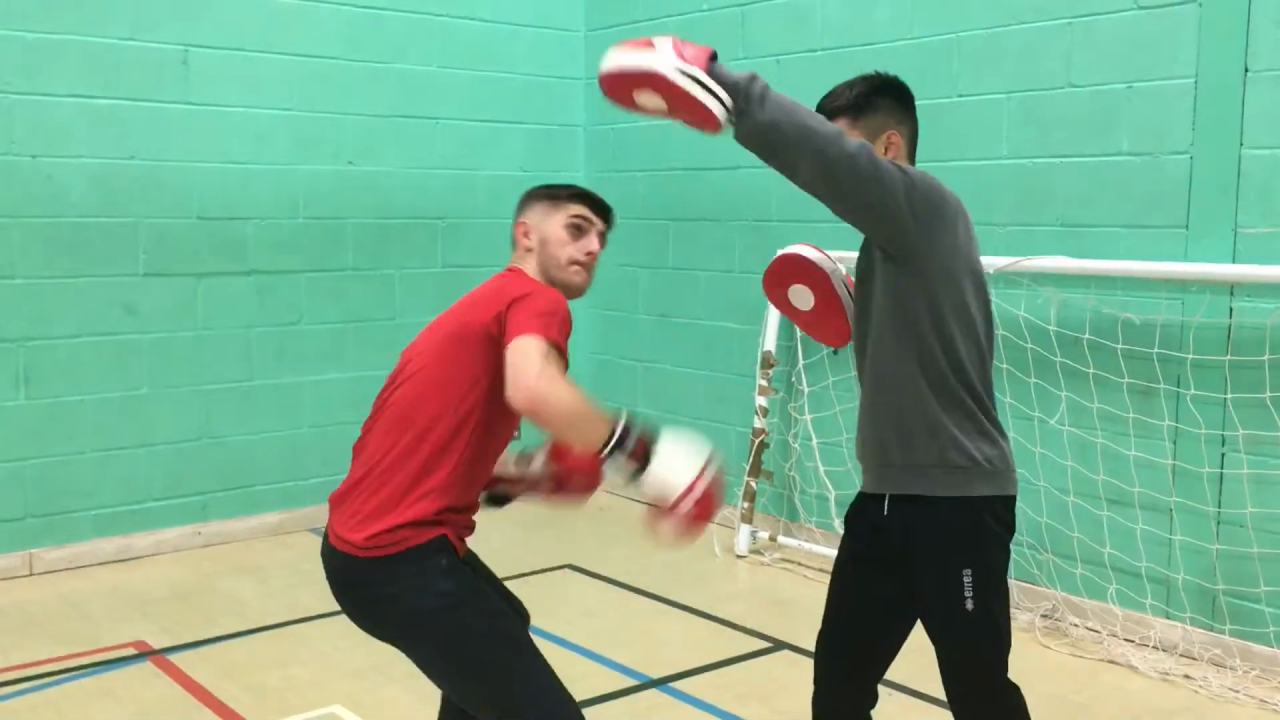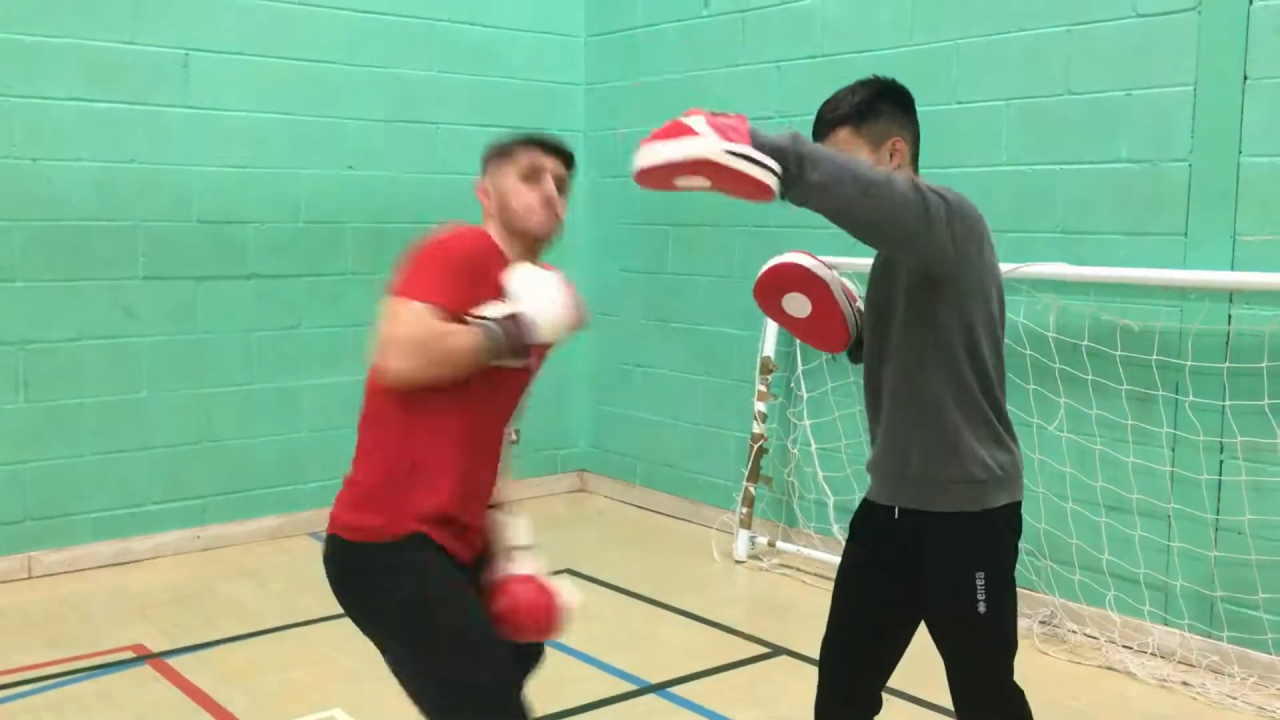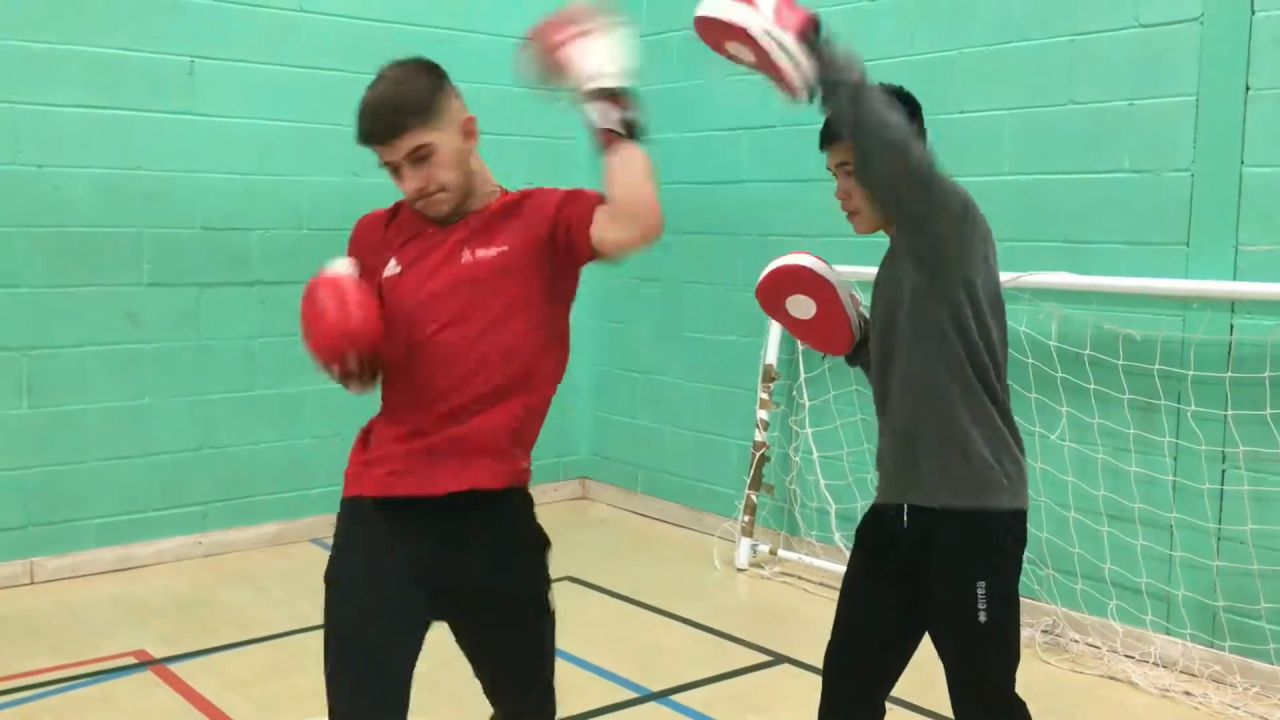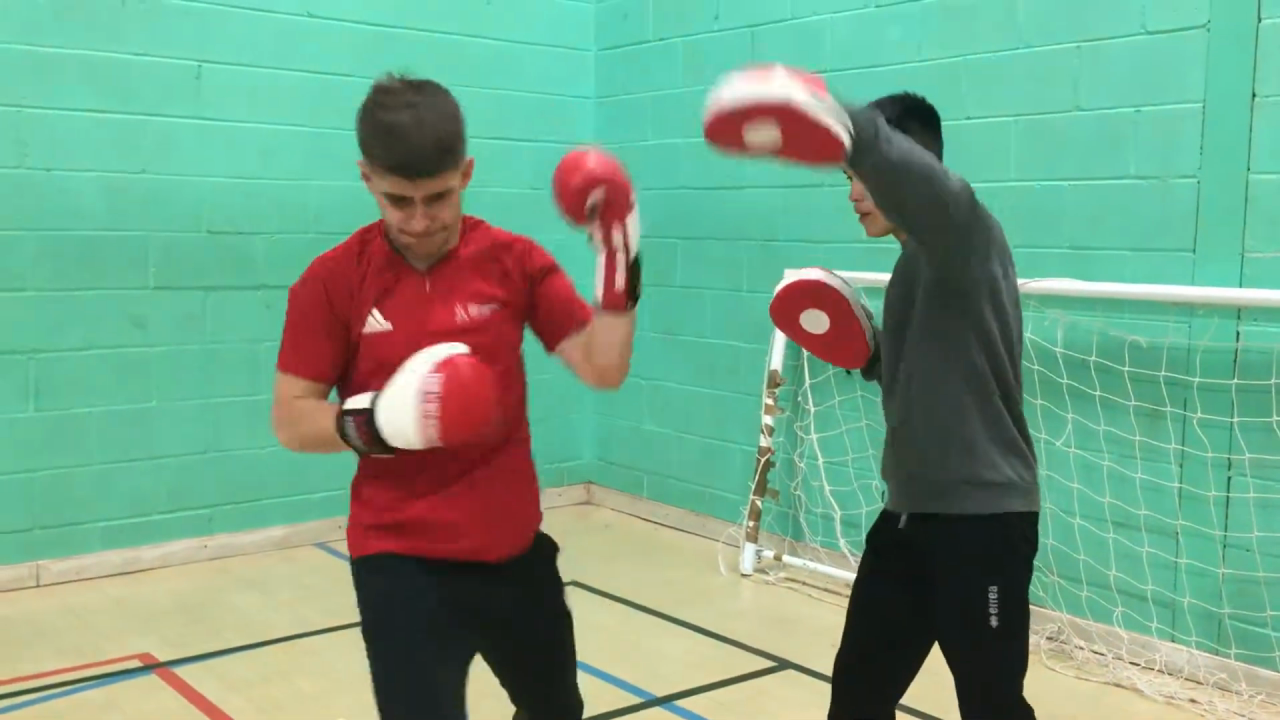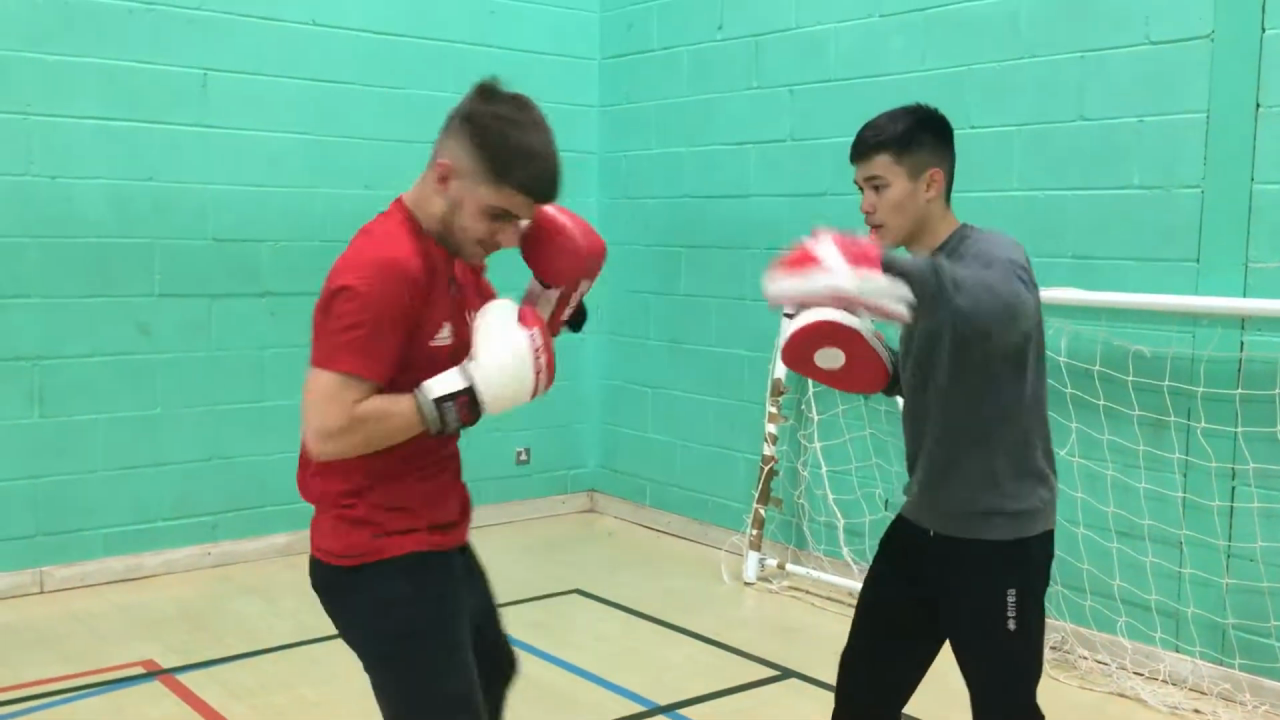
dt=0.2s
person 1, frame 1
left shoulder: (923, 206)
right shoulder: (898, 233)
left elbow: (822, 153)
left wrist: (720, 86)
right wrist: (852, 324)
left hip: (958, 500)
right hip: (889, 496)
person 1, frame 2
left shoulder: (950, 221)
right shoulder: (902, 249)
left elbow: (872, 195)
left wrist: (771, 155)
right wrist: (854, 337)
left hip: (967, 511)
right hip: (893, 504)
person 1, frame 3
left shoulder: (950, 224)
right shoulder: (908, 254)
left elbow: (900, 160)
right wrist: (857, 341)
left hip: (974, 514)
right hip: (900, 510)
person 1, frame 4
left shoulder: (966, 239)
right shoulder: (917, 257)
left elbow: (935, 190)
left wrist: (850, 131)
right wrist: (869, 353)
left hip: (983, 519)
right hip: (911, 514)
person 1, frame 5
left shoulder: (992, 260)
right shoulder: (928, 281)
left elbow: (1002, 312)
left wrist: (891, 267)
right wrist: (887, 372)
left hip: (1000, 538)
right hip: (923, 525)
person 2, frame 1
left shoulder: (493, 305)
right shoulder: (535, 299)
right elbow: (532, 390)
left wrist: (531, 473)
right wrist: (641, 448)
left hip: (382, 543)
right hip: (398, 554)
left knee: (499, 646)
person 2, frame 2
left shoulder: (514, 290)
right shoulder: (457, 252)
right elbow: (401, 358)
left wrist: (500, 551)
right wrist: (513, 328)
left hip: (446, 545)
right hip: (400, 550)
left knee: (508, 657)
person 2, frame 3
left shoulder: (549, 219)
right shoulder: (377, 238)
left elbow: (637, 225)
right elbow: (351, 358)
left wrist: (609, 103)
right wrist: (348, 353)
left hip: (491, 515)
right hip: (382, 511)
person 2, frame 4
left shoulder: (513, 262)
right shoulder: (329, 282)
left elbow: (603, 369)
right elbow: (292, 423)
left wrist: (620, 253)
right wrist: (375, 421)
left hip: (513, 552)
right hip: (400, 562)
person 2, frame 5
left shoulder: (461, 254)
right shoulder: (380, 272)
left elbow: (516, 368)
right elbow: (328, 432)
left wrist: (557, 303)
right wrist: (461, 394)
left hip: (436, 542)
right hip: (378, 563)
